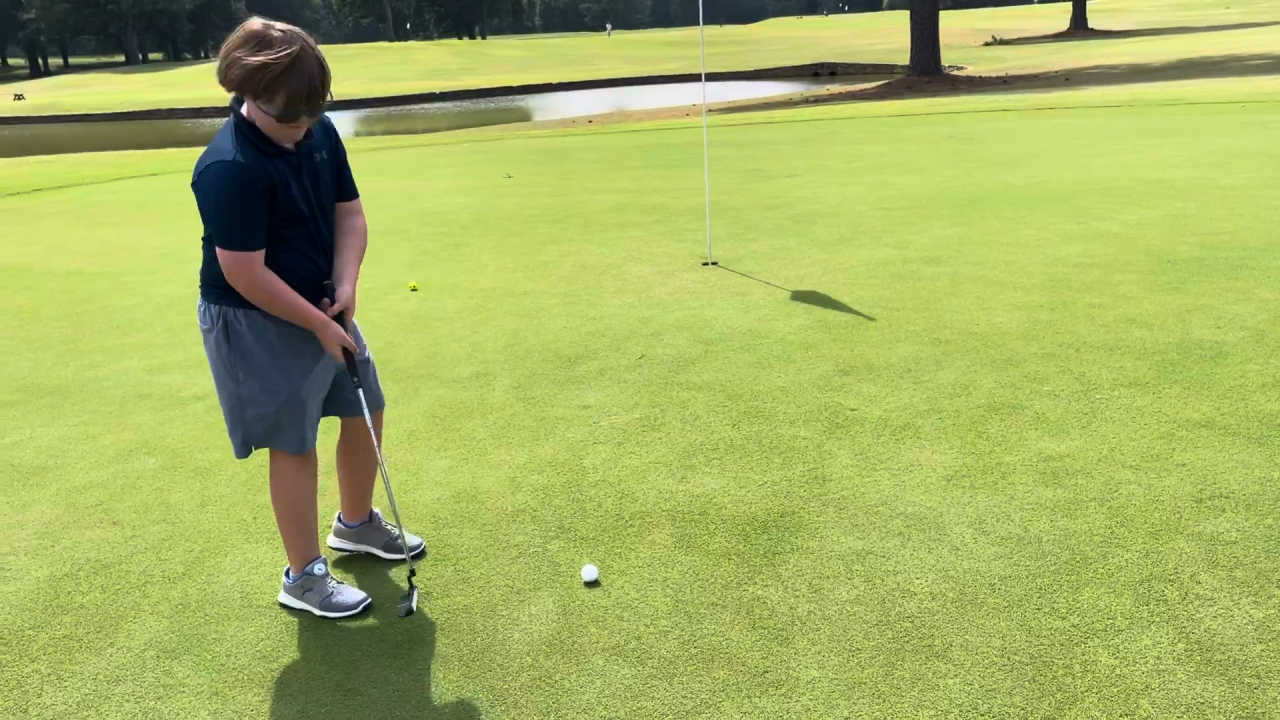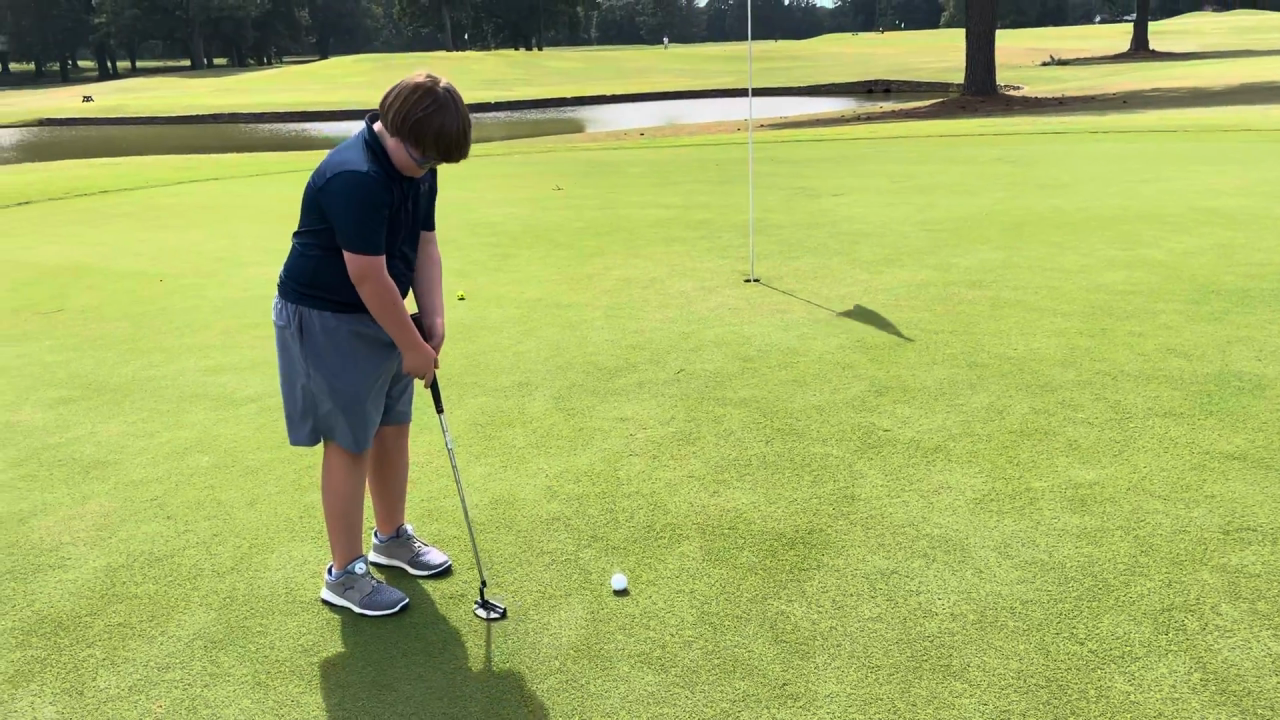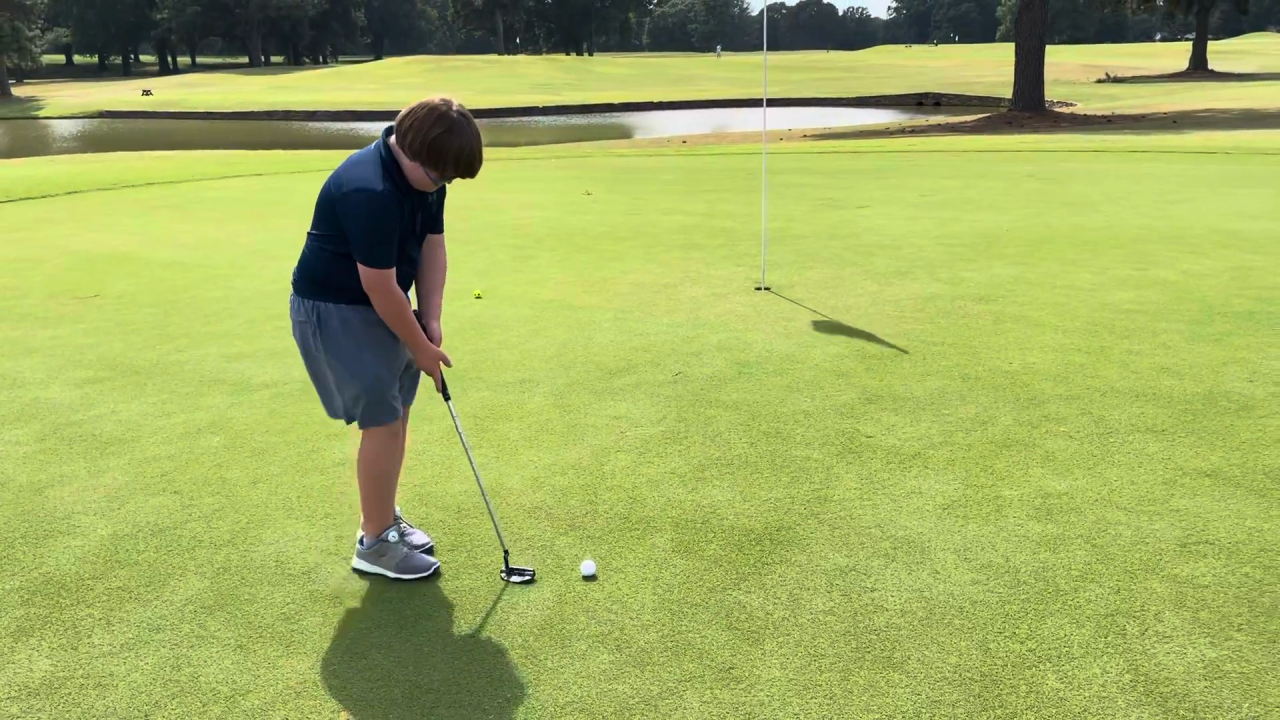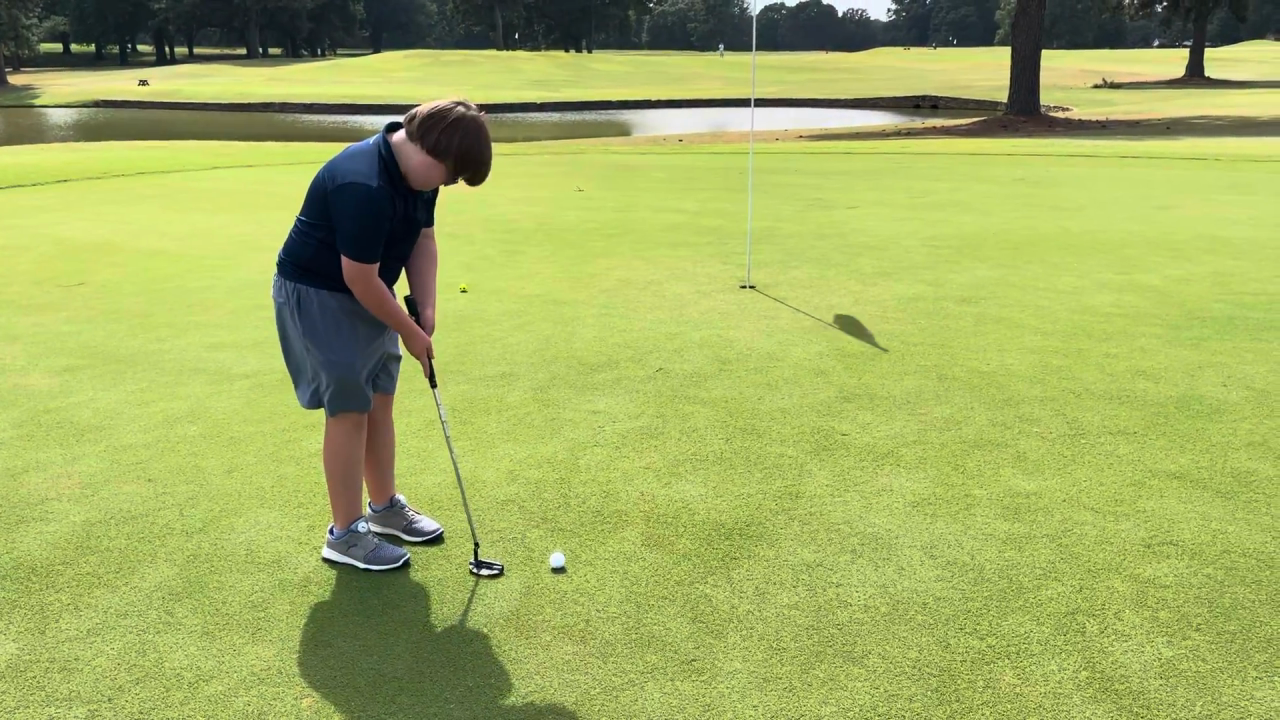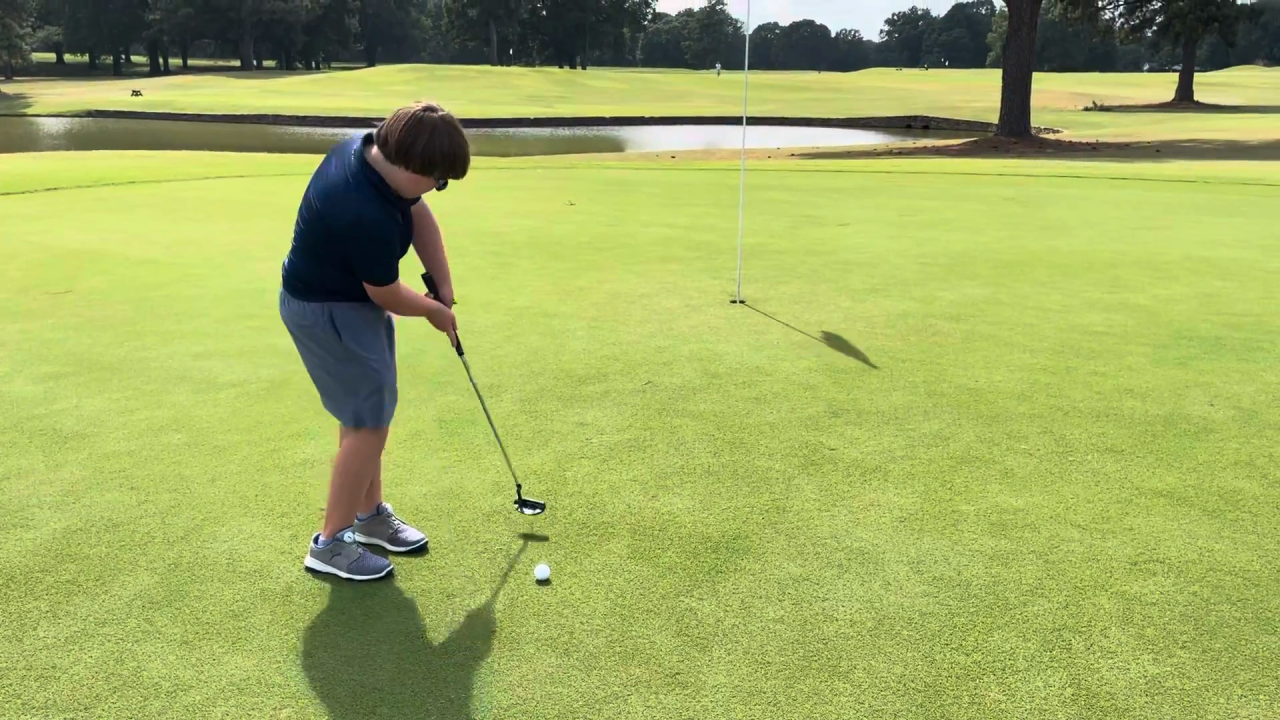
dt=1s
person 1, frame 1
left shoulder: (319, 133)
right shoulder: (230, 169)
left elbow: (349, 212)
right elbow: (244, 275)
left wrist: (345, 285)
right wrist: (319, 325)
left hip: (318, 306)
right hip: (255, 322)
left knee: (365, 411)
right knee: (292, 444)
left ankle: (357, 522)
right ankle: (302, 576)
person 1, frame 2
left shoulder: (418, 168)
right shoulder: (354, 179)
left elbow: (424, 245)
right elbow: (368, 277)
left wrist: (433, 320)
right wrist: (411, 346)
left hip: (380, 315)
right hip: (325, 320)
left knee: (393, 427)
right knee: (349, 442)
left ankle: (391, 536)
right ankle: (344, 573)
person 1, frame 3
left shoulder: (424, 175)
right shoulder: (370, 193)
left elbow: (432, 246)
right elbow: (379, 287)
left wrist: (431, 319)
right wrist: (421, 348)
left hip: (377, 302)
right hip: (333, 308)
left knee: (395, 411)
right knee: (382, 419)
left ankle: (381, 516)
right ankle: (374, 543)
person 1, frame 4
left shoulder: (417, 173)
right shoulder: (363, 186)
left elbow: (422, 239)
right elbow: (360, 278)
left wrist: (426, 309)
right wrist: (408, 331)
left hip: (365, 292)
right hip: (318, 294)
left knee: (379, 400)
right knee: (349, 409)
left ankle: (385, 506)
right ankle: (345, 533)
person 1, frame 5
left shoulder: (364, 147)
right shoulder: (366, 217)
left elbow: (419, 216)
right elbow: (388, 297)
left wrist: (444, 282)
right wrist: (434, 311)
left hip: (332, 295)
right hip: (327, 310)
left knee: (366, 409)
right knee: (369, 420)
left ankle: (369, 514)
right ankle: (331, 542)
